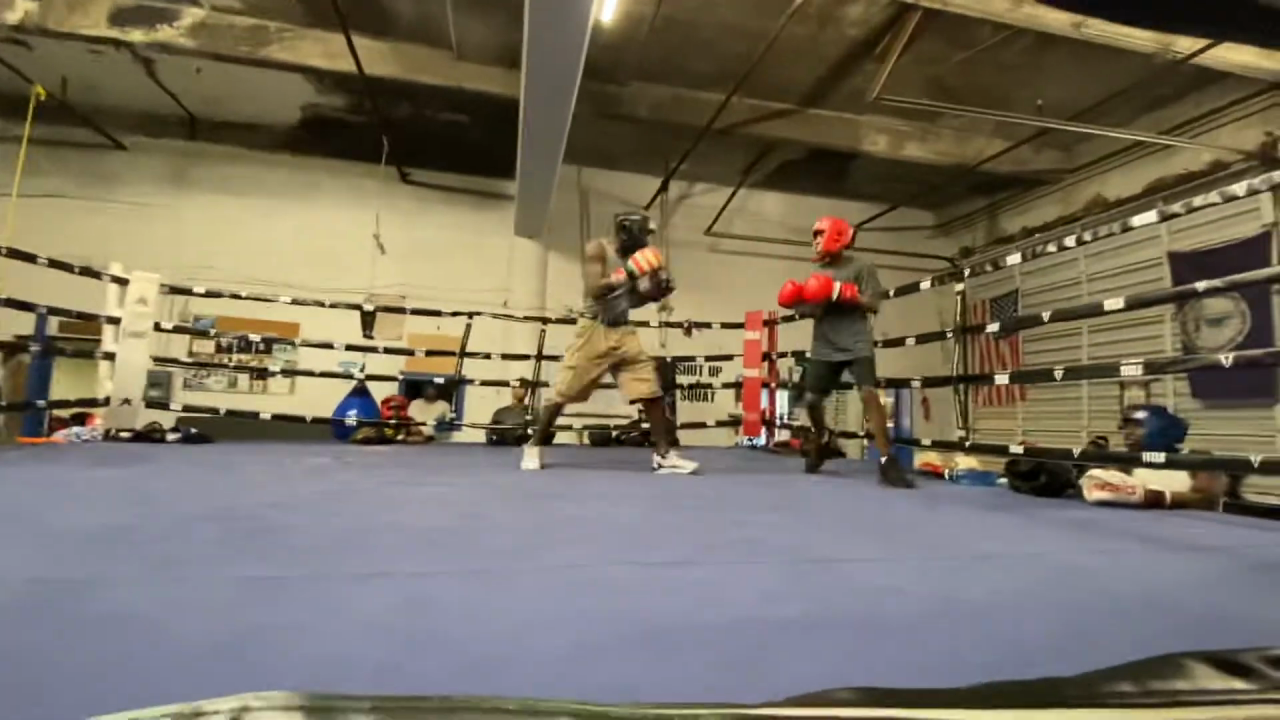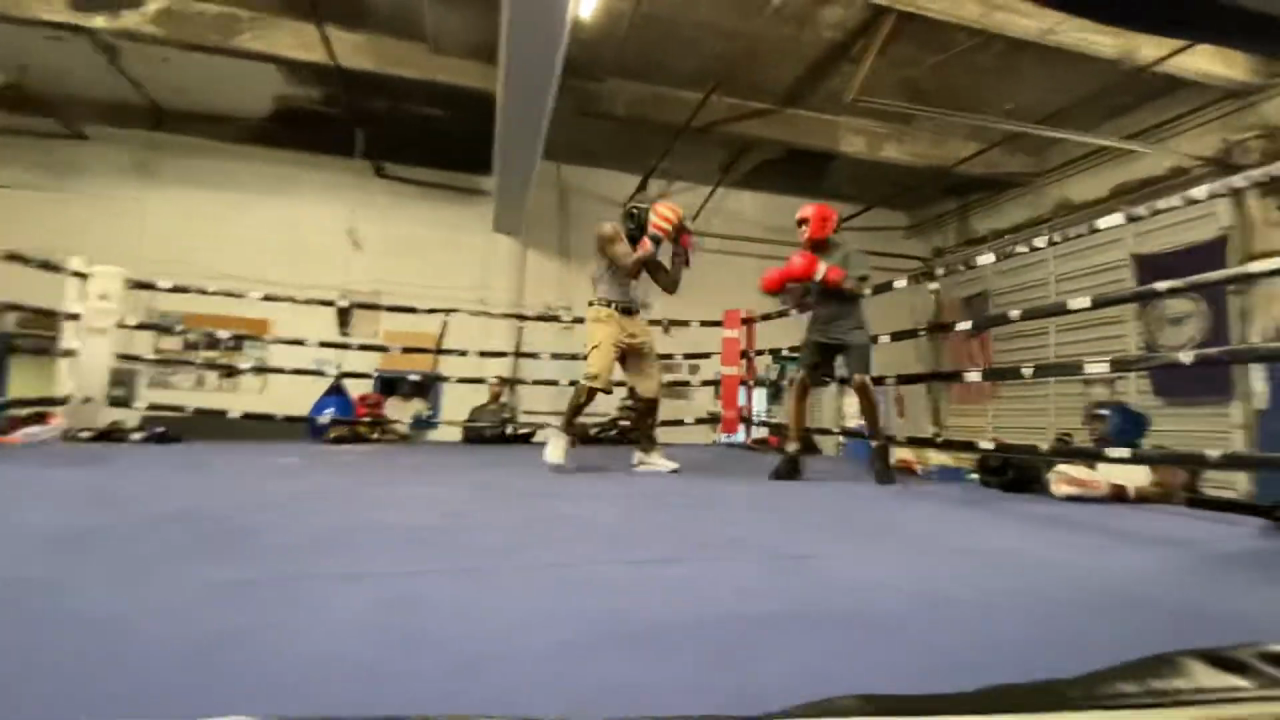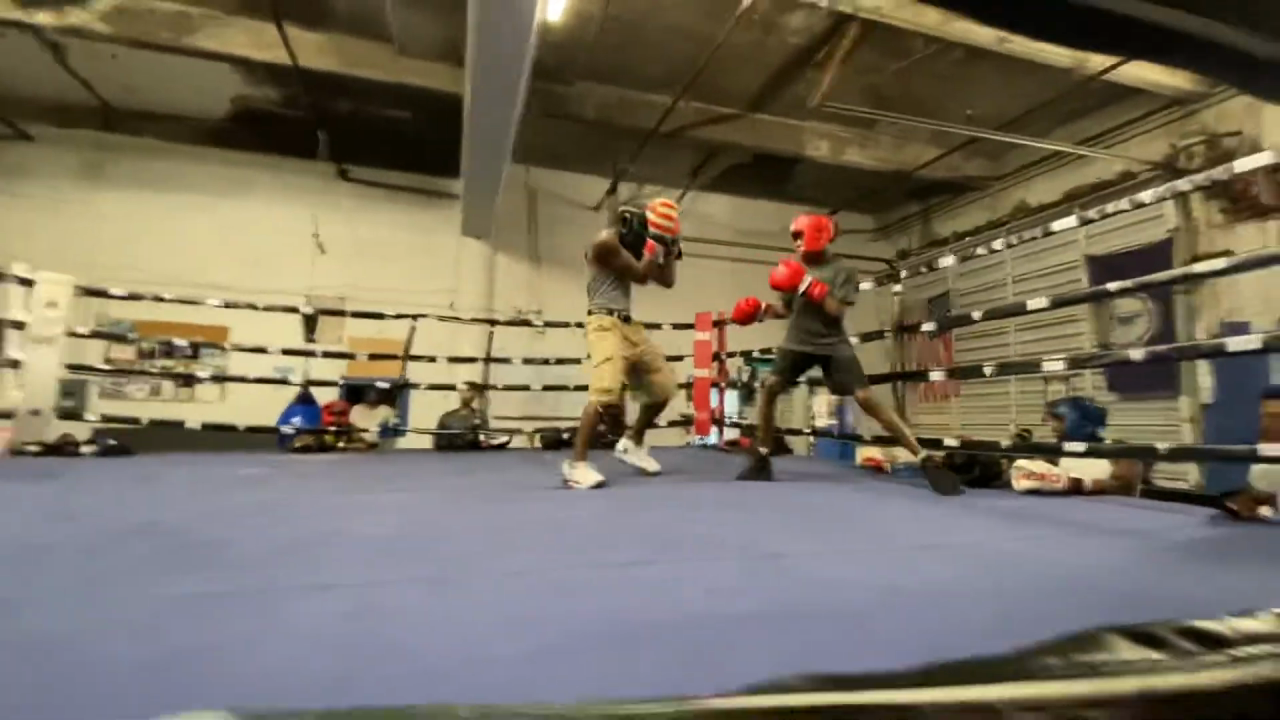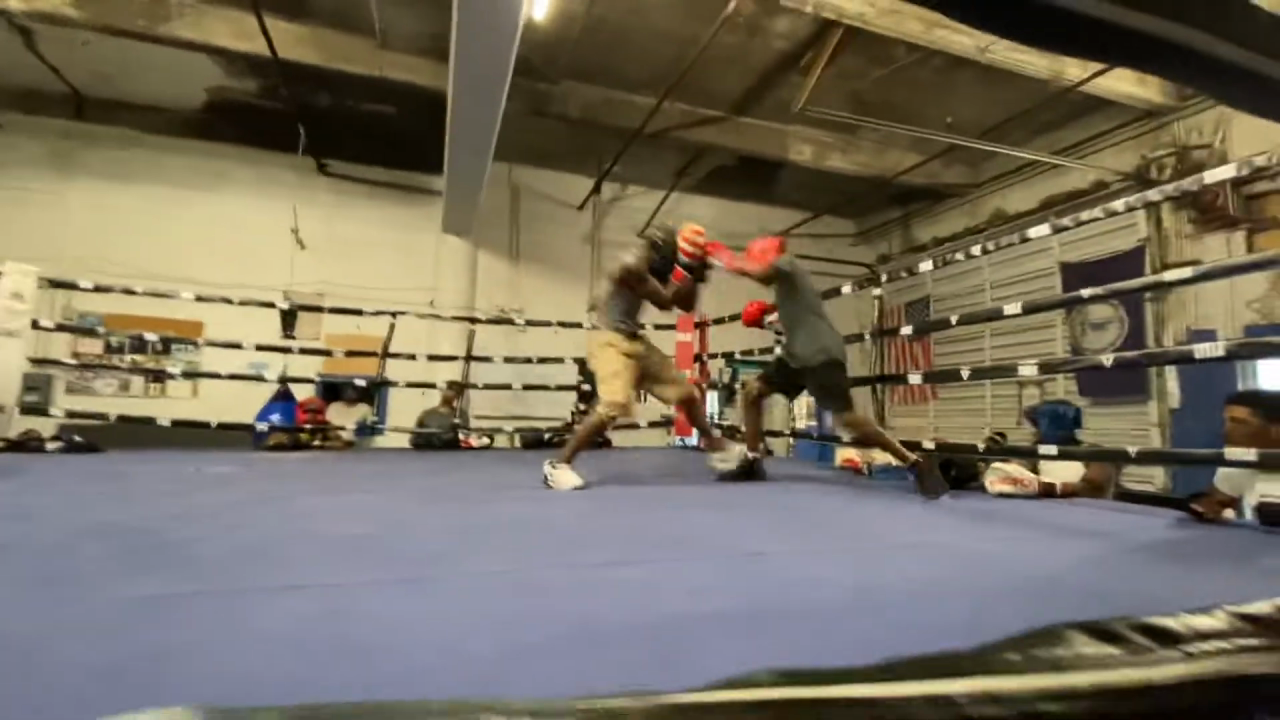
dt=0.2s
person 1, frame 1
left shoulder: (861, 267)
right shoulder: (819, 270)
left elbow: (872, 305)
right elbow: (812, 312)
left wrist: (842, 292)
right wrist: (797, 302)
left hip: (857, 344)
right hip: (824, 346)
left knee: (869, 394)
right knee: (811, 399)
left ankle: (887, 462)
right ankle: (821, 439)
person 1, frame 2
left shoulder: (848, 253)
right shoulder: (803, 258)
left elbow: (857, 289)
left wrist: (825, 272)
right wrist: (778, 289)
left hip: (851, 330)
right hip: (820, 332)
left knee: (860, 382)
right knee: (800, 382)
left ankle: (878, 448)
right ankle: (792, 457)
person 1, frame 3
left shoulder: (840, 271)
right shoulder: (794, 267)
left elbow: (836, 311)
right elbow: (785, 308)
left wrist: (808, 285)
right wrist: (761, 310)
left hip: (832, 345)
right hip: (797, 343)
left knee: (866, 398)
right knee: (770, 386)
left ankle: (925, 460)
right ankle: (760, 458)
person 1, frame 4
left shoulder: (787, 266)
right shoulder: (785, 283)
left elbow: (755, 269)
left wrist: (722, 255)
right wrist: (768, 316)
left hip: (819, 354)
right hip: (797, 353)
left knee: (847, 419)
right knee: (752, 391)
left ankle: (916, 463)
right ankle: (752, 464)
person 2, frame 1
left shoulder: (635, 258)
right shoulder: (597, 250)
right elbow: (594, 291)
left wrist: (657, 290)
right wrist: (626, 275)
left hip: (624, 331)
right hip: (594, 329)
left knee: (650, 390)
right knee: (565, 393)
left ankle: (664, 455)
right ankle: (535, 446)
person 2, frame 2
left shoulder: (642, 245)
right shoulder: (609, 233)
left elbow: (670, 286)
right elbow: (631, 268)
left wrist: (680, 248)
right wrist: (654, 239)
left hip: (633, 319)
right hip: (603, 316)
left knee: (650, 389)
right knee: (596, 378)
left ankle: (647, 452)
right ankle: (562, 434)
person 2, frame 3
left shoulder: (632, 248)
right shoulder: (606, 241)
left elbow: (668, 281)
right elbow: (641, 276)
left wrist: (669, 245)
right wrist: (657, 239)
left hip: (630, 326)
right hip: (604, 325)
left knee: (662, 388)
right knee: (606, 393)
left ankle: (631, 443)
right ankle: (575, 463)
person 2, frame 4
left shoulder: (655, 269)
right shoulder: (632, 266)
left elbow: (687, 306)
right elbow: (665, 303)
left wrist: (695, 271)
right wrist: (685, 267)
left hip: (634, 342)
right hip: (611, 343)
left knee: (685, 393)
right knee: (612, 407)
left ankle: (720, 452)
right ankle: (559, 465)
